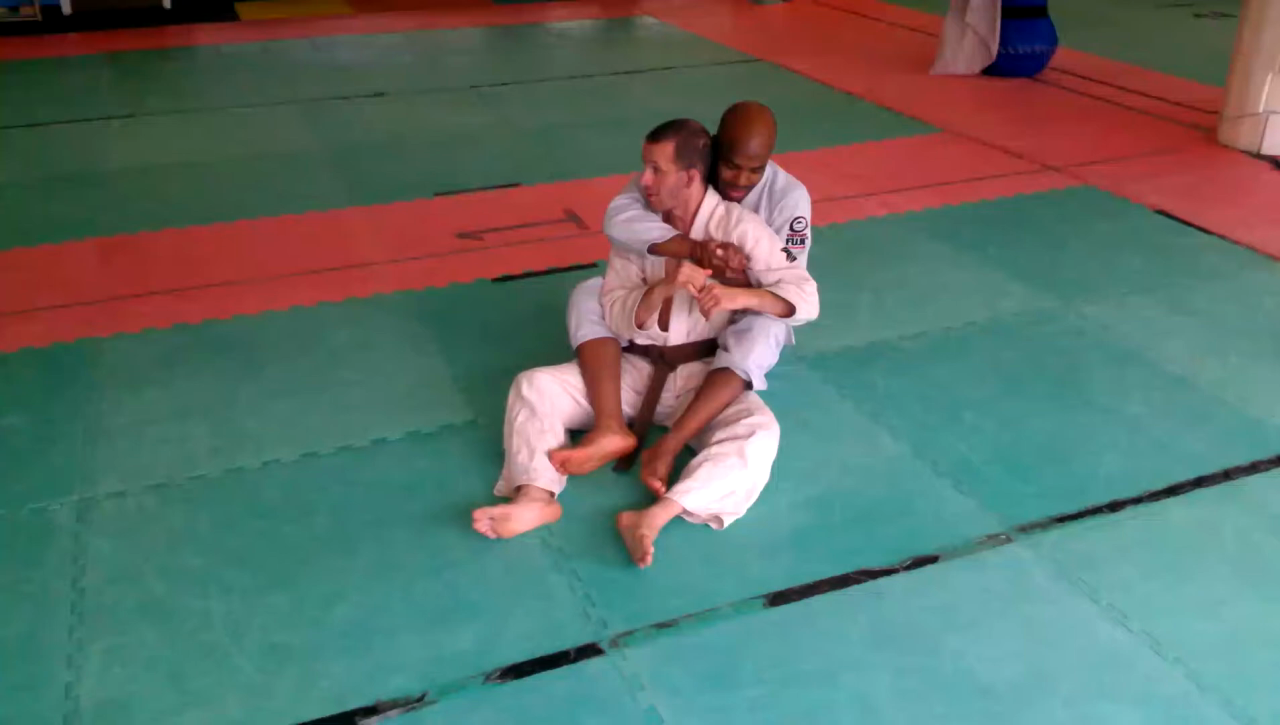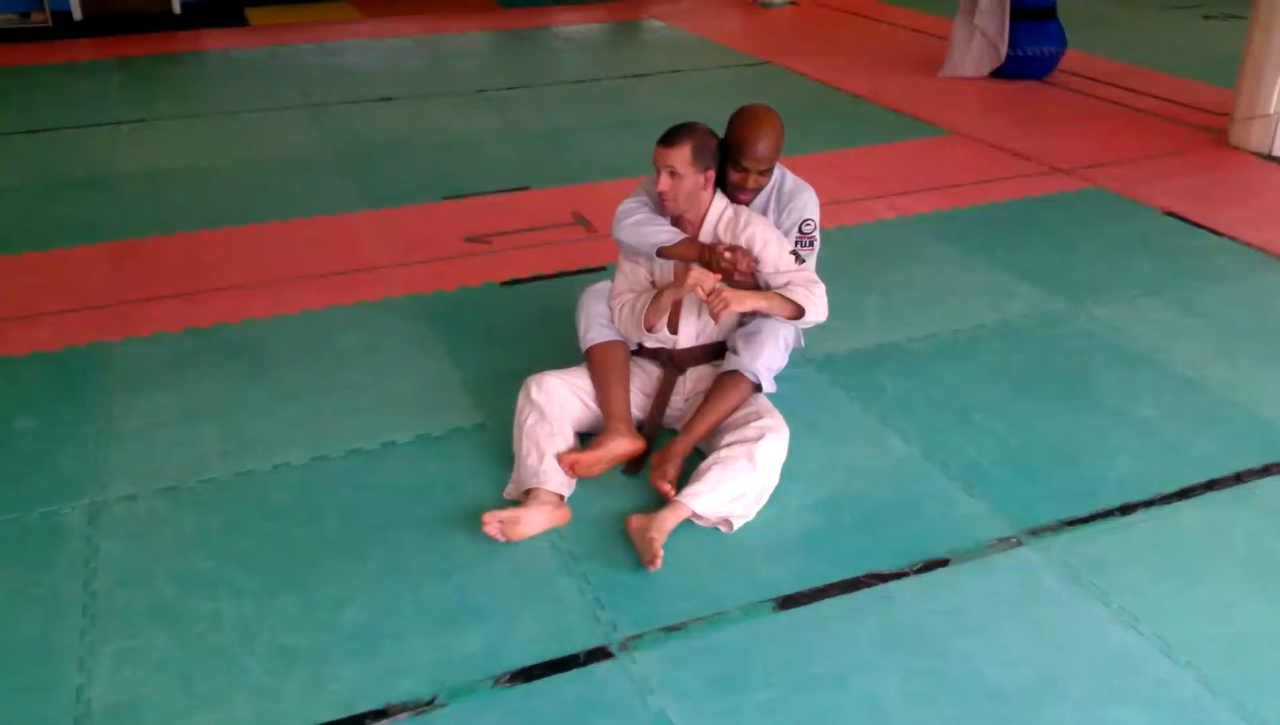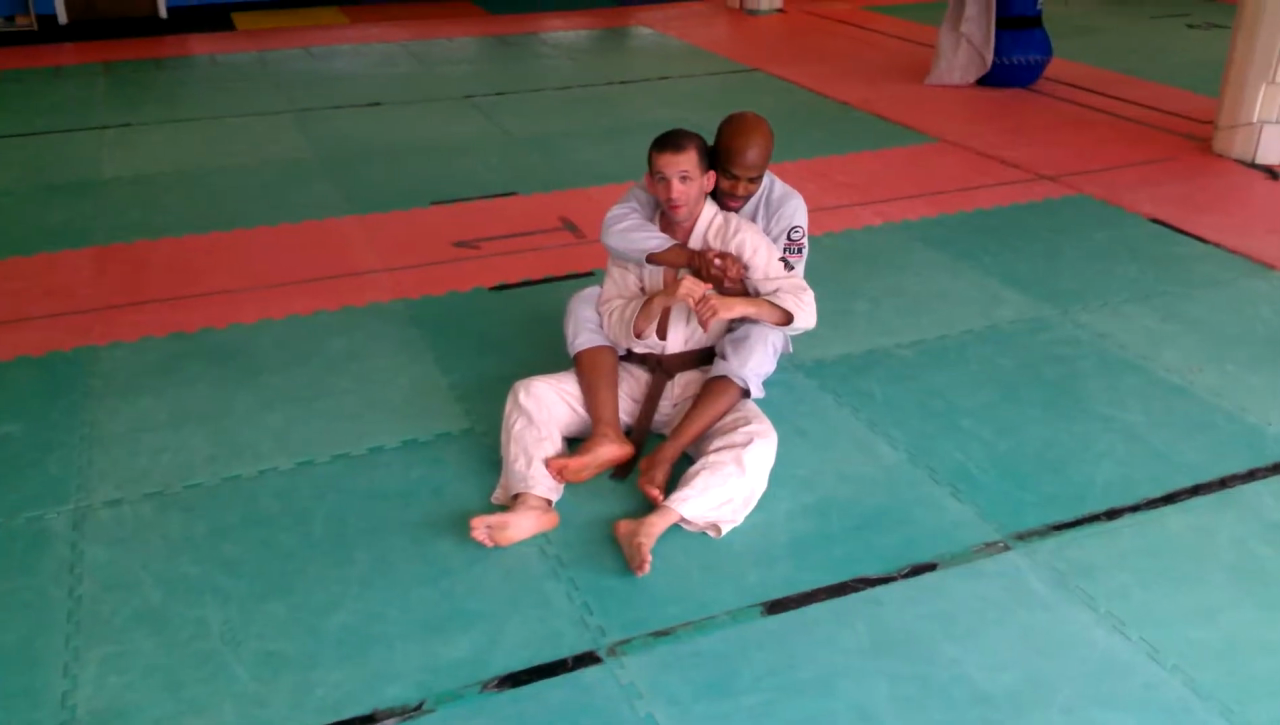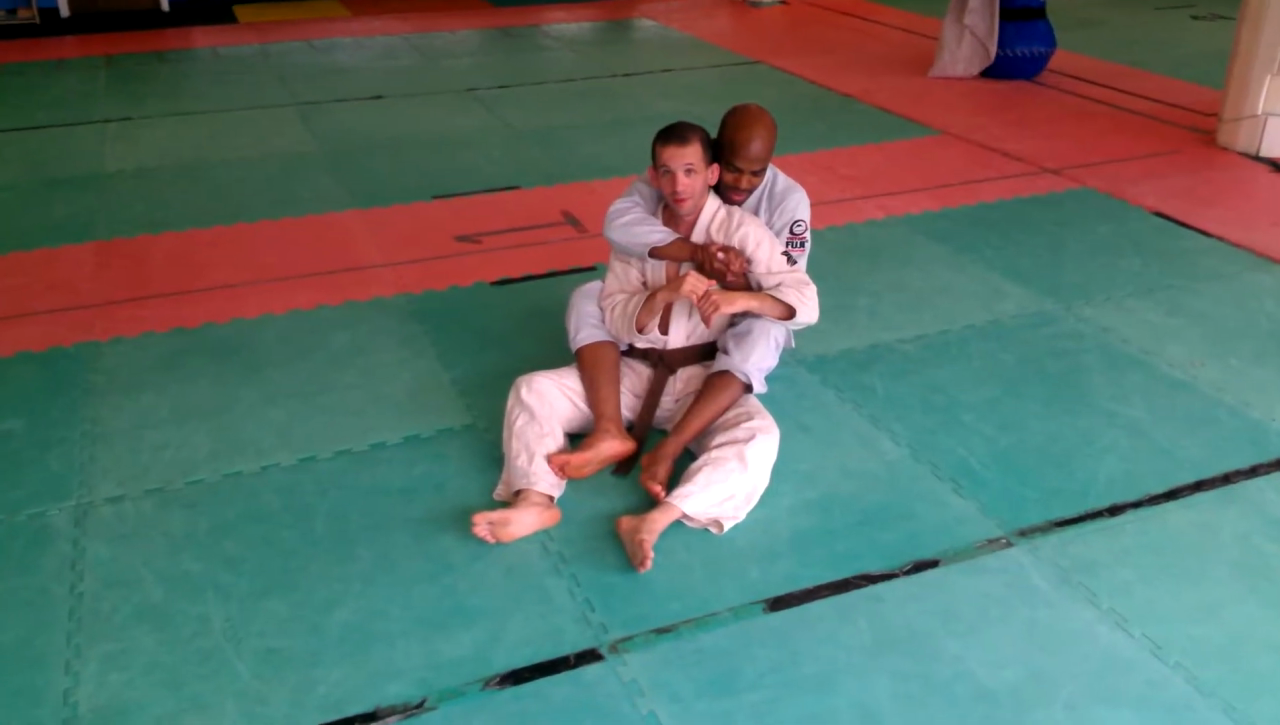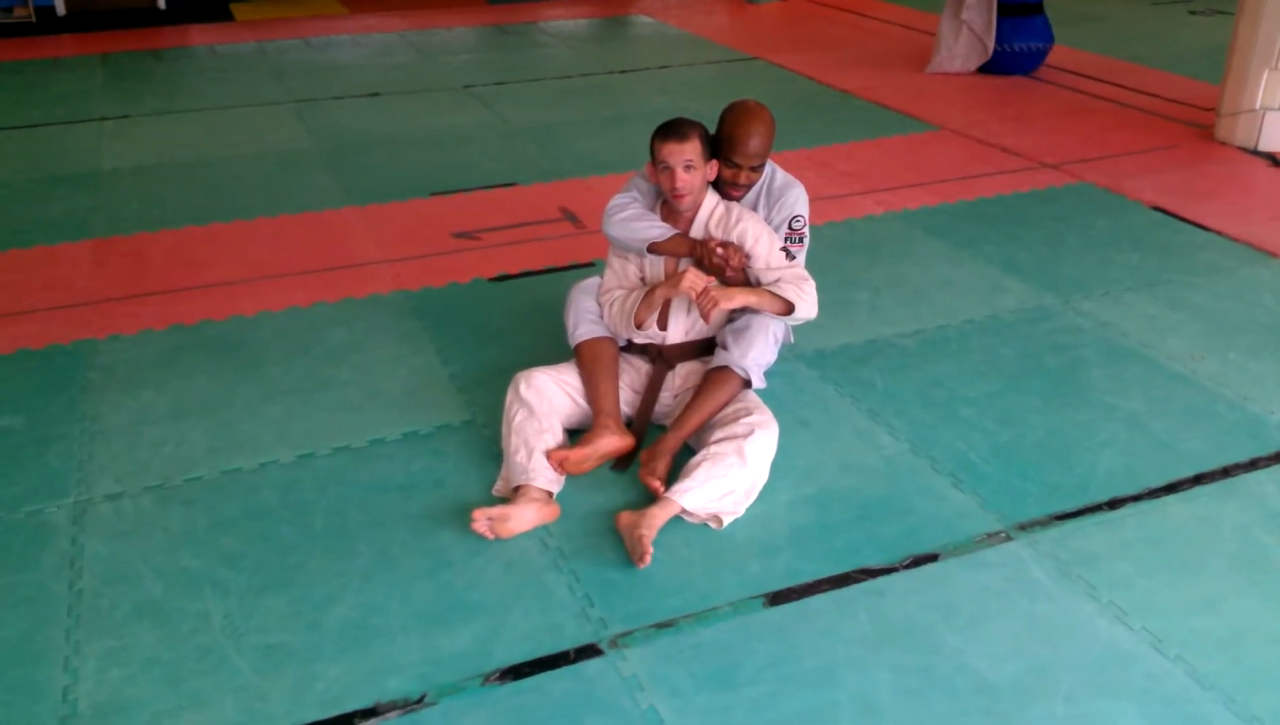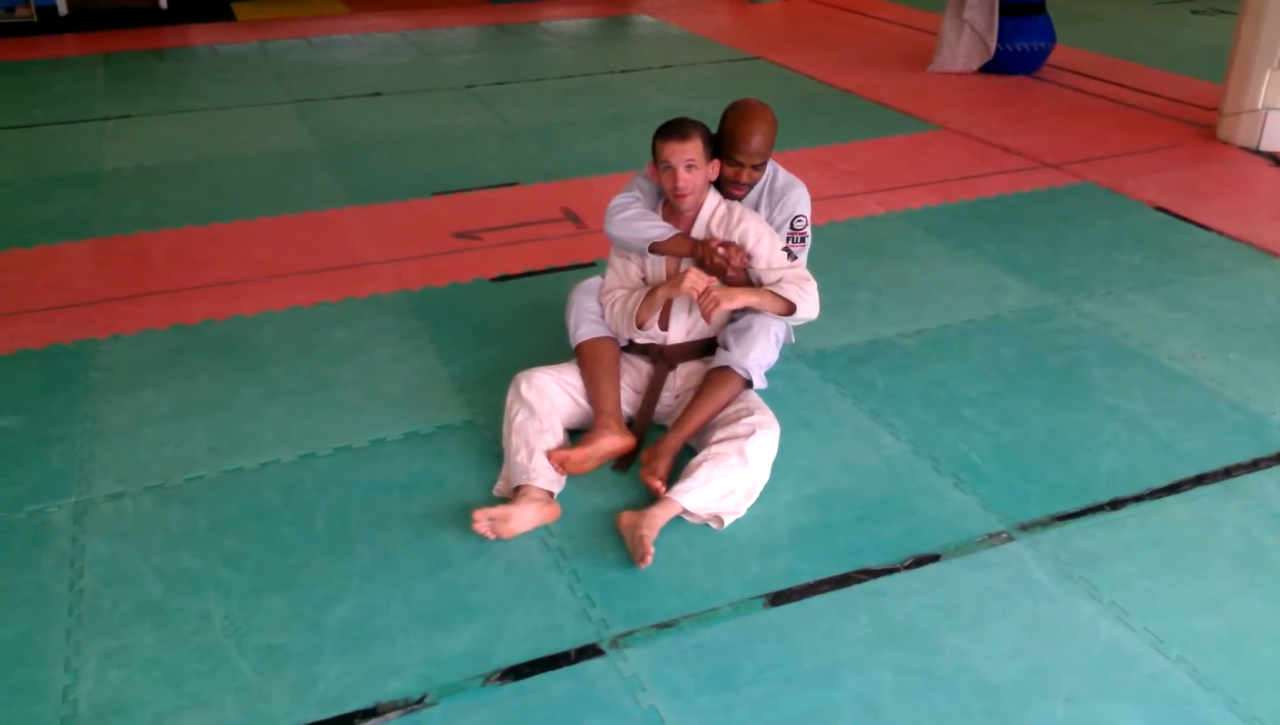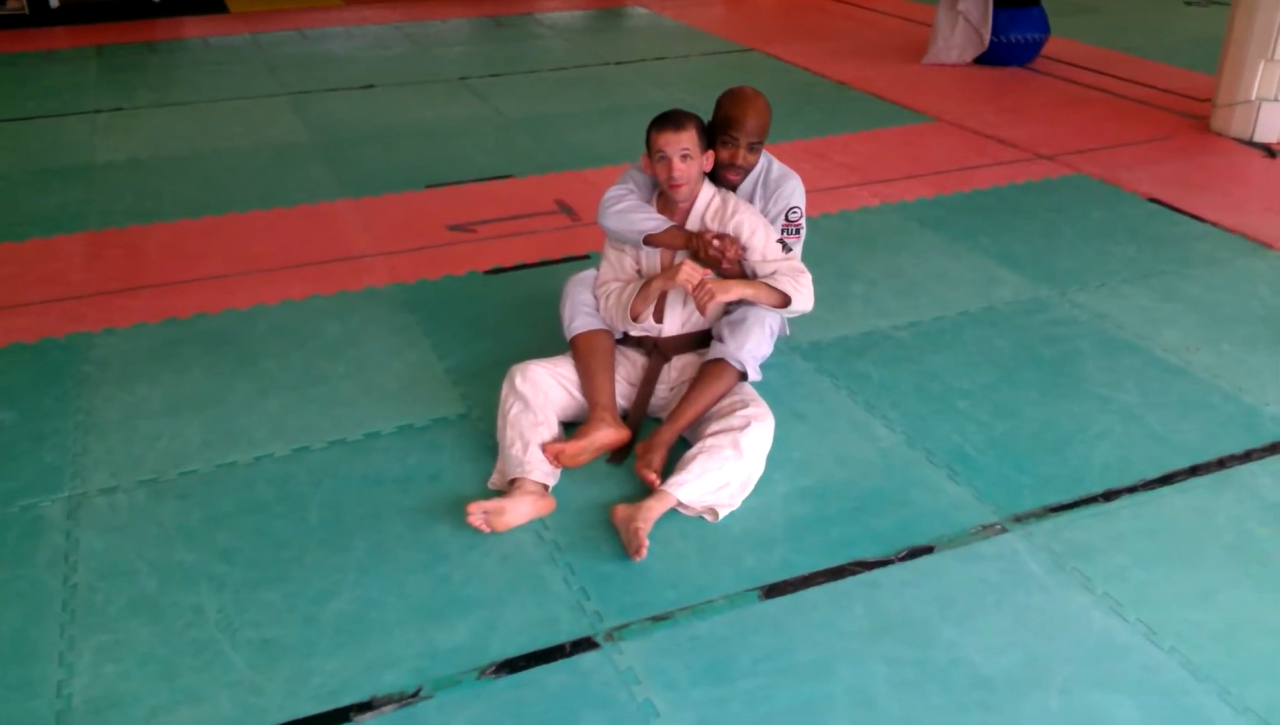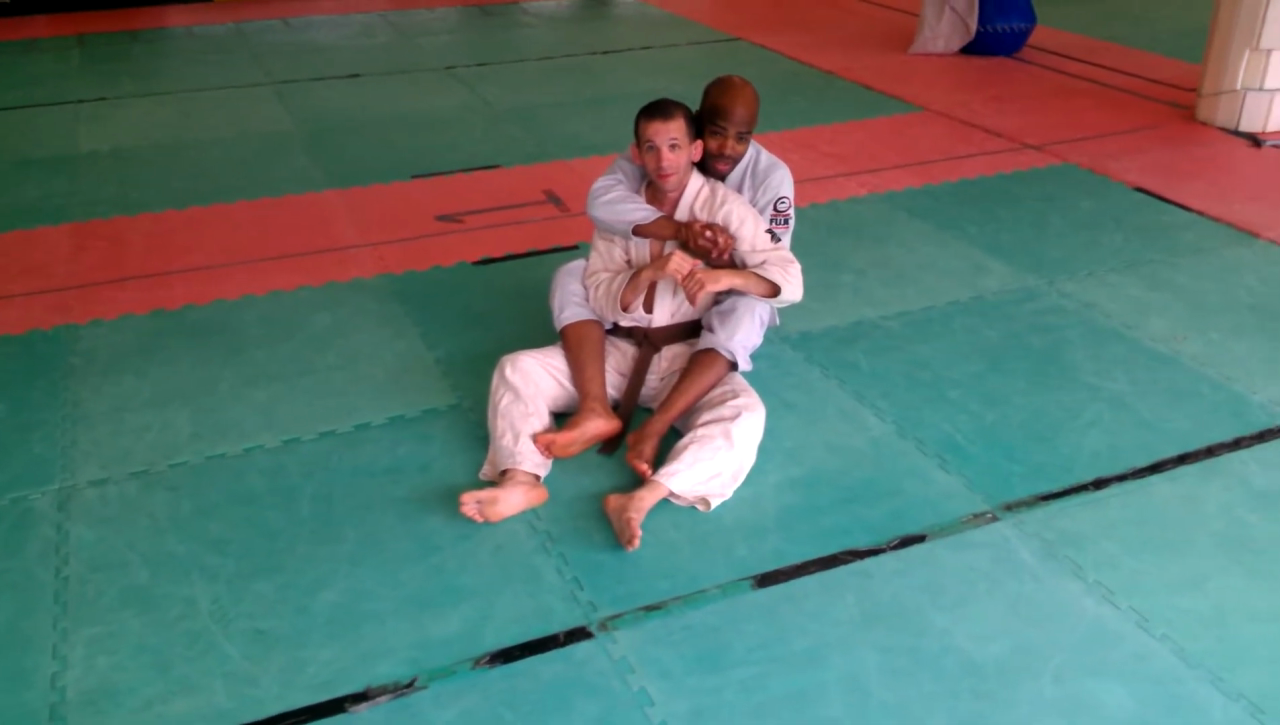
dt=0.4s
person 1, frame 1
left shoulder: (738, 227)
left elbow: (805, 298)
right elbow: (616, 318)
left wrist: (739, 295)
right wrist: (663, 287)
left hip: (705, 376)
right hip: (636, 368)
left knee: (758, 433)
right knee: (534, 386)
left ankle: (652, 517)
right ankle: (536, 497)
person 1, frame 2
left shoulder: (747, 230)
left elbow: (814, 301)
right elbow: (626, 321)
left wrist: (749, 299)
right wrist: (672, 291)
left hip: (714, 379)
right hip: (645, 372)
left knee: (768, 436)
right knee: (543, 390)
left ankle: (662, 521)
right ankle: (545, 501)
person 1, frame 3
left shoulder: (737, 236)
left elbow: (803, 307)
right elbow: (614, 327)
left wrist: (737, 304)
right wrist: (662, 298)
left hip: (702, 384)
right hip: (633, 376)
left knee: (755, 441)
right knee: (531, 394)
left ankle: (651, 524)
right ankle: (534, 505)
person 1, frame 4
left shoulder: (740, 230)
left elbow: (805, 302)
right elbow: (616, 321)
left wrist: (740, 299)
right wrist: (665, 294)
left hip: (705, 379)
right hip: (636, 372)
left knee: (758, 437)
right knee: (532, 390)
left ankle: (652, 522)
right ankle: (534, 502)
person 1, frame 5
left shoulder: (738, 225)
left elbow: (804, 298)
right elbow: (614, 317)
left wrist: (738, 294)
right wrist: (663, 289)
left hip: (704, 374)
right hip: (634, 367)
left knee: (757, 432)
right knee: (531, 386)
left ankle: (652, 516)
right ankle: (534, 497)
person 1, frame 6
left shoulder: (740, 226)
left elbow: (806, 298)
right elbow: (616, 317)
left wrist: (740, 295)
right wrist: (666, 290)
left hip: (705, 374)
right hip: (636, 367)
left knee: (758, 432)
right knee: (533, 385)
left ankle: (652, 518)
right ankle: (534, 498)
person 1, frame 7
left shoulder: (735, 216)
left elbow: (800, 290)
right elbow: (611, 309)
left wrist: (735, 287)
right wrist: (660, 282)
left hip: (699, 367)
right hip: (631, 359)
left knee: (753, 424)
right knee: (528, 378)
left ankle: (647, 509)
right ankle: (529, 490)
person 1, frame 8
left shoulder: (723, 207)
left elbow: (789, 280)
right elbow: (600, 300)
left wrist: (725, 277)
right wrist: (650, 272)
left hip: (689, 357)
right hip: (620, 350)
left knee: (744, 414)
right knee: (518, 369)
left ankle: (640, 500)
right ankle: (521, 481)
person 2, frame 1
left shoulder: (788, 196)
right elbow: (620, 217)
left wrist: (736, 279)
right wrist: (693, 249)
left hip: (731, 320)
left knee: (765, 332)
right knee: (589, 296)
left ankle: (668, 446)
right ankle: (611, 429)
person 2, frame 2
left shoulder: (797, 198)
right elbow: (628, 220)
left wrist: (747, 283)
right wrist: (701, 252)
left hip: (741, 321)
left knee: (774, 334)
right knee: (598, 298)
left ankle: (677, 448)
right ankle: (620, 430)
person 2, frame 3
left shoulder: (785, 206)
right elbow: (617, 227)
left wrist: (735, 289)
right wrist: (691, 258)
left hip: (730, 329)
left knee: (763, 340)
right knee: (586, 304)
left ankle: (666, 454)
right ankle: (608, 435)
person 2, frame 4
left shoulder: (788, 199)
right elbow: (620, 220)
left wrist: (738, 282)
right wrist: (695, 251)
left hip: (732, 322)
left knee: (765, 335)
right knee: (588, 299)
left ankle: (668, 449)
right ankle: (610, 432)
person 2, frame 5
left shoulder: (786, 194)
right elbow: (618, 217)
left wrist: (735, 277)
right wrist: (694, 247)
left hip: (731, 317)
left knee: (763, 330)
right knee: (586, 295)
left ankle: (666, 446)
right ankle: (609, 427)
person 2, frame 6
left shoulder: (788, 195)
right elbow: (620, 216)
left wrist: (736, 277)
right wrist: (696, 248)
left hip: (732, 317)
left knee: (764, 332)
right knee: (588, 295)
left ankle: (666, 446)
right ankle: (609, 427)
person 2, frame 7
left shoulder: (783, 185)
right elbow: (614, 208)
left wrist: (732, 269)
right wrist: (690, 240)
left hip: (728, 309)
left knee: (759, 324)
right knee: (583, 287)
left ankle: (661, 438)
right ankle: (604, 420)
person 2, frame 8
left shoulder: (771, 176)
right elbow: (603, 199)
left wrist: (721, 258)
right wrist: (680, 230)
left hip: (718, 300)
left knee: (749, 314)
right knee: (572, 277)
left ankle: (653, 429)
right ankle: (596, 410)
